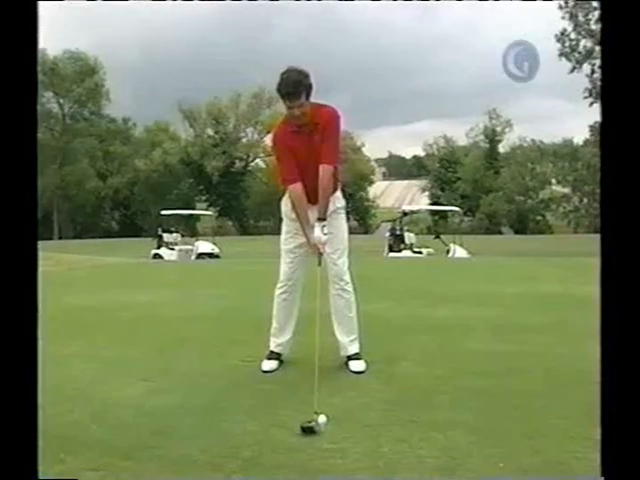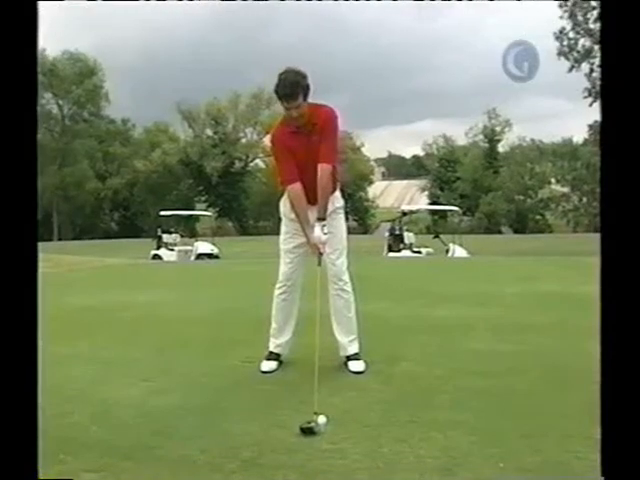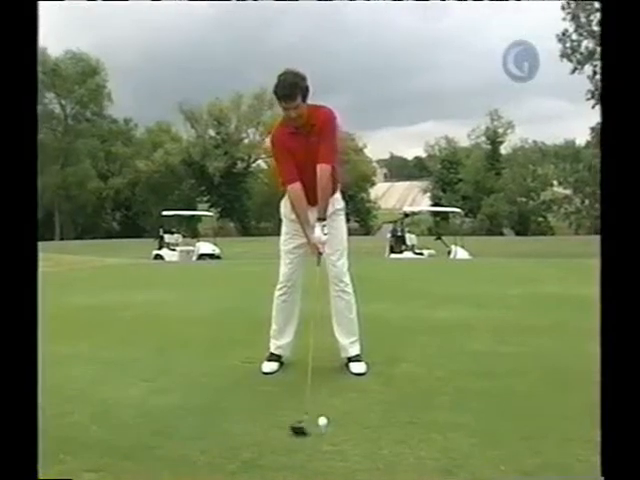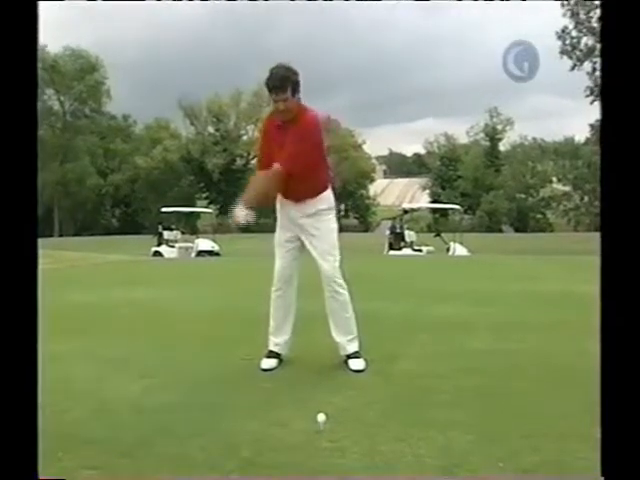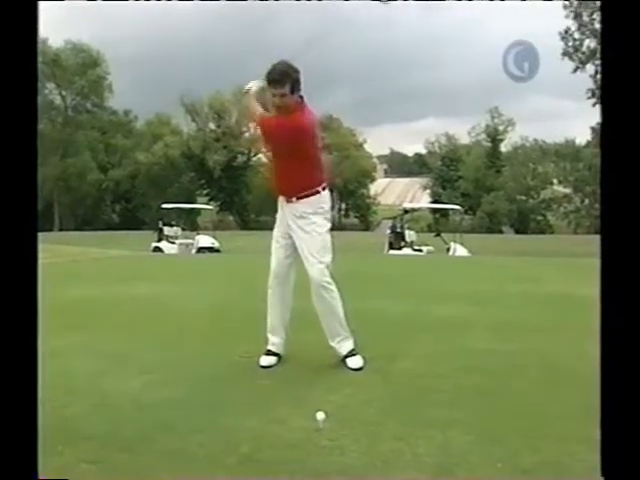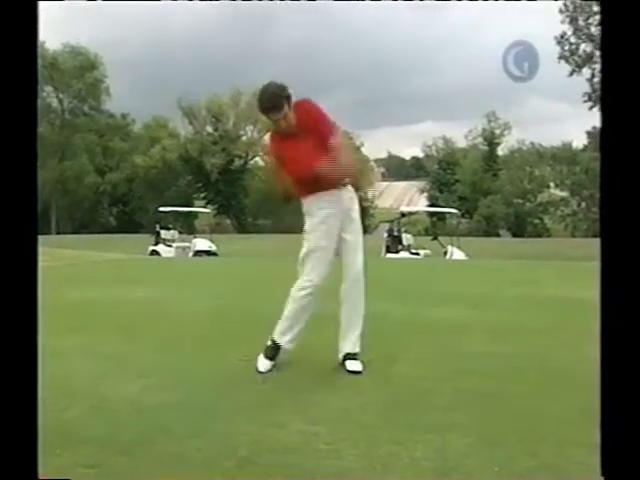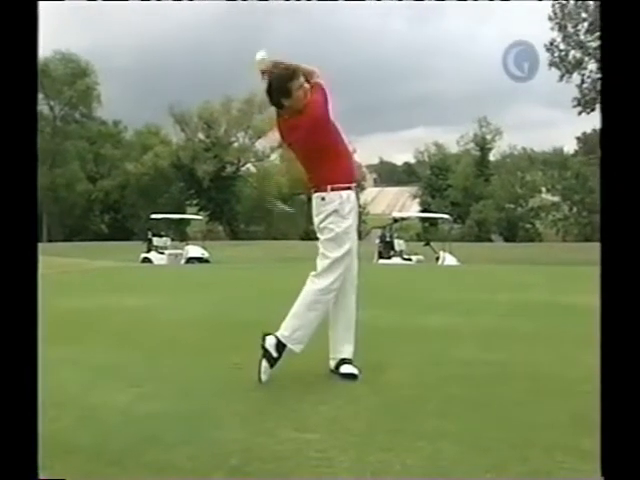
dt=0.4s
person 1, frame 1
left shoulder: (329, 117)
right shoulder: (281, 135)
left elbow: (327, 169)
right elbow: (293, 185)
left wrist: (321, 221)
right wrist: (308, 231)
left hip: (331, 204)
right hip: (295, 208)
left knee: (340, 276)
right knee: (288, 279)
left ankle: (351, 348)
right ankle: (277, 347)
person 1, frame 2
left shoulder: (327, 116)
right shoulder: (279, 135)
left elbow: (325, 170)
right elbow: (292, 184)
left wrist: (321, 221)
right wrist: (308, 231)
left hip: (330, 204)
right hip: (294, 208)
left knee: (339, 277)
right knee: (287, 279)
left ankle: (350, 349)
right ankle: (277, 348)
person 1, frame 3
left shoulder: (326, 117)
right shoulder: (279, 137)
left elbow: (324, 170)
right elbow: (292, 185)
left wrist: (321, 220)
right wrist: (308, 232)
left hip: (330, 205)
right hip: (295, 209)
left knee: (339, 278)
right knee: (287, 280)
left ankle: (351, 350)
right ankle: (278, 349)
person 1, frame 4
left shoulder: (310, 122)
right shoulder: (270, 124)
left elbow: (278, 170)
right elbow: (263, 168)
left wrist: (248, 206)
right wrist: (245, 202)
left hip: (318, 205)
right hip: (286, 206)
left knee: (331, 275)
right knee: (282, 278)
left ankle: (350, 347)
right ankle: (277, 346)
person 1, frame 5
left shoulder: (297, 123)
right shoulder: (285, 113)
left elbow: (259, 118)
left wrist: (250, 95)
left hip: (310, 206)
right hip: (286, 205)
left knee: (318, 276)
right knee: (278, 275)
left ankle: (345, 346)
right ankle: (275, 344)
person 1, frame 6
left shoulder: (308, 109)
right shoulder: (275, 144)
left elbow: (335, 136)
right elbow: (320, 171)
left wrist: (345, 159)
right wrist: (342, 168)
left hip: (344, 198)
right hip: (320, 207)
left knee: (355, 275)
right knee: (310, 281)
left ankle: (349, 349)
right ankle: (278, 342)
person 1, frame 7
left shoulder: (285, 123)
right shoulder: (312, 117)
left elbow: (308, 78)
right elbow: (315, 76)
left wrist: (278, 71)
right wrist: (283, 67)
left hip: (338, 199)
right hip: (336, 201)
left knee: (346, 281)
right knee: (327, 278)
left ankle: (341, 356)
right ankle: (280, 342)
